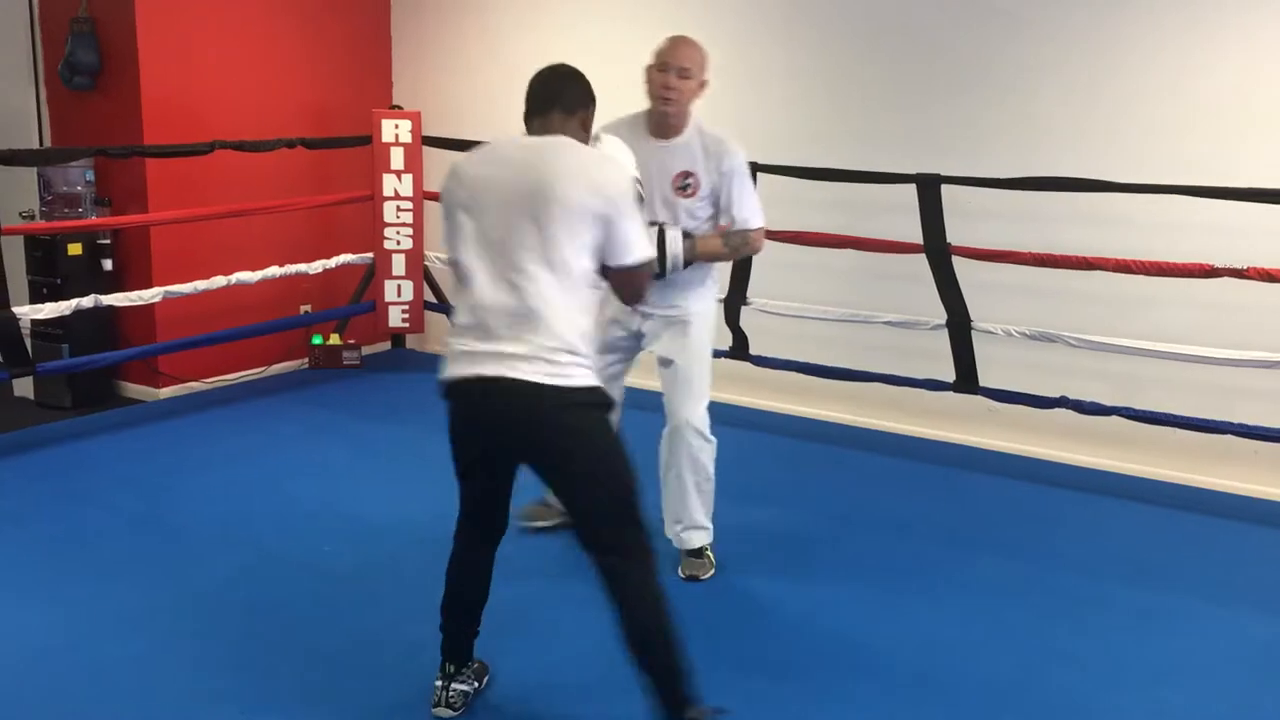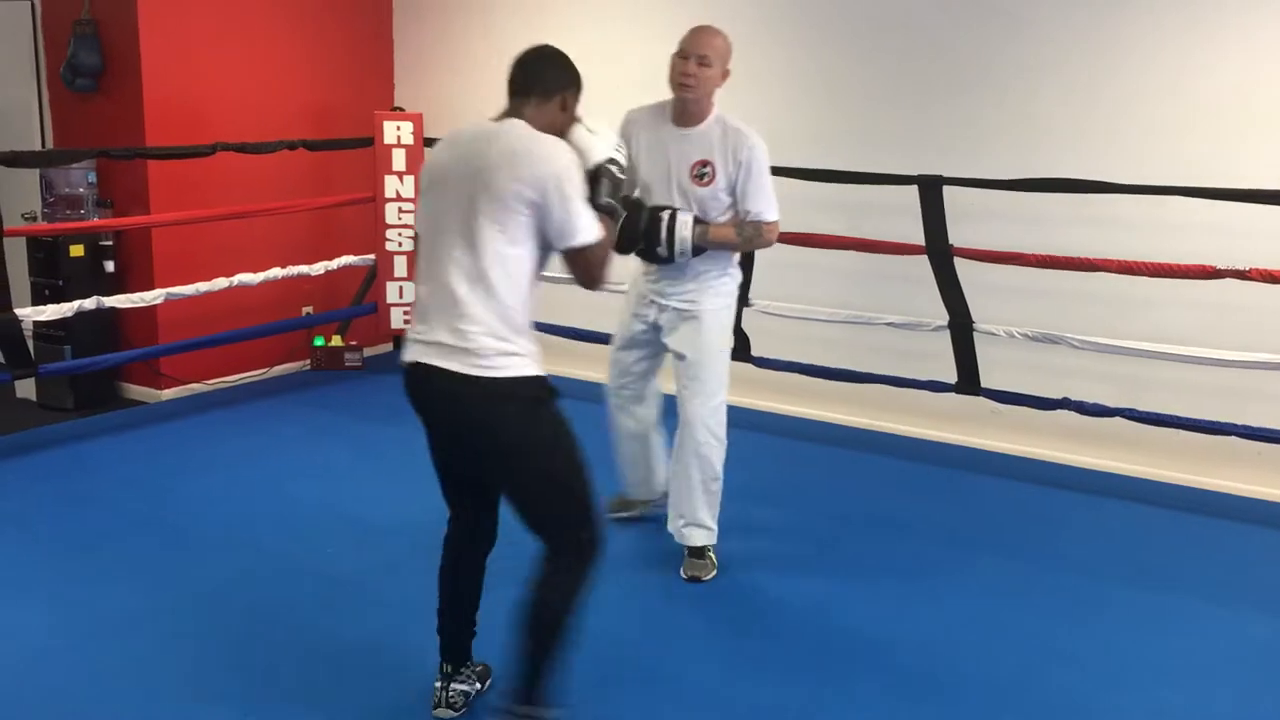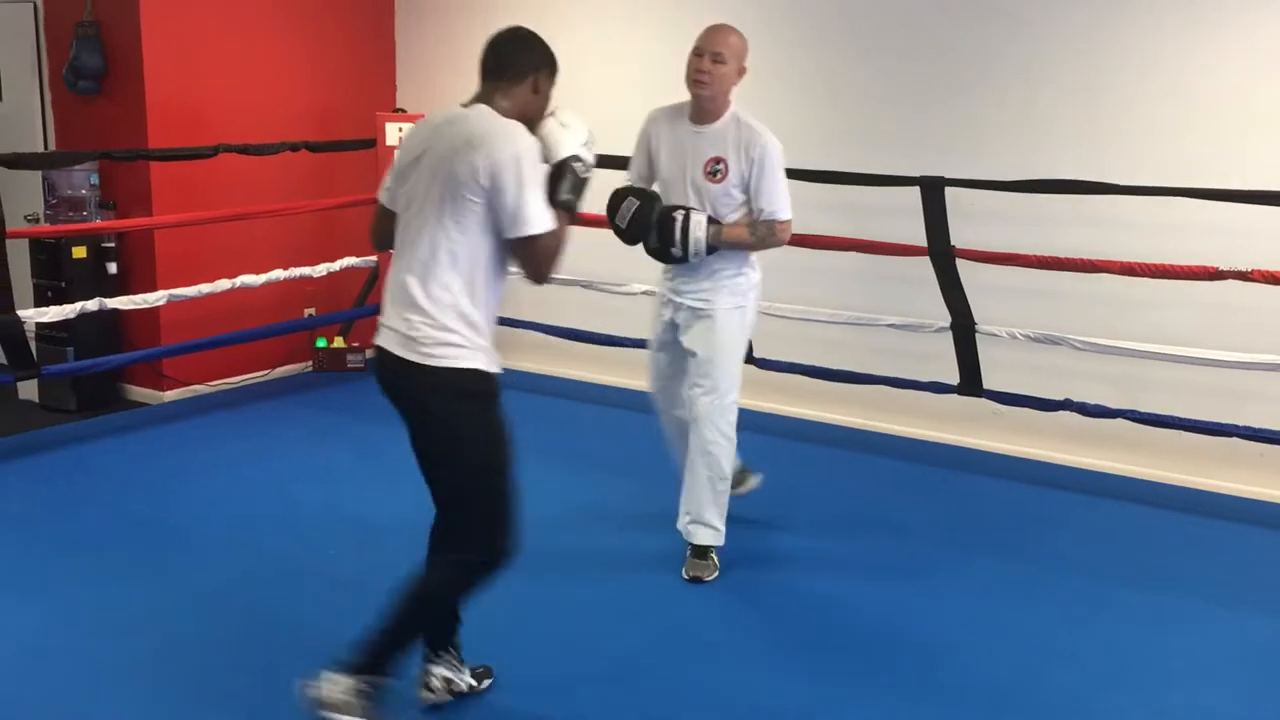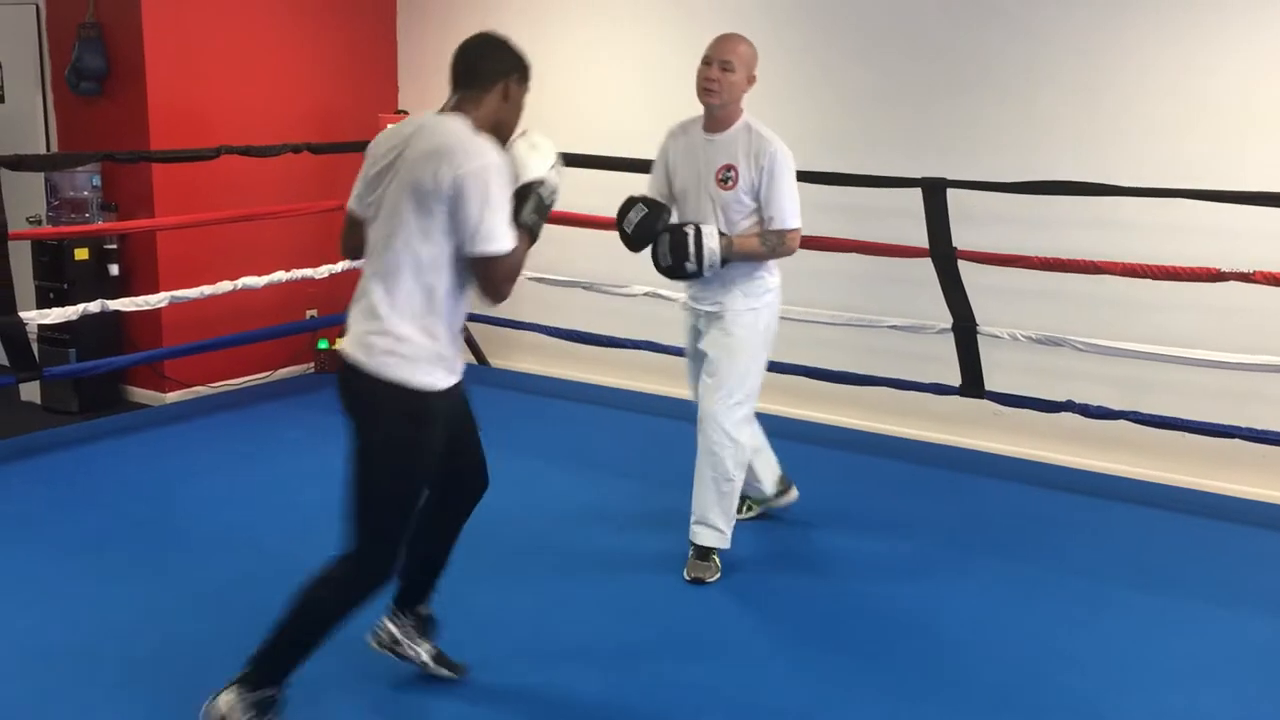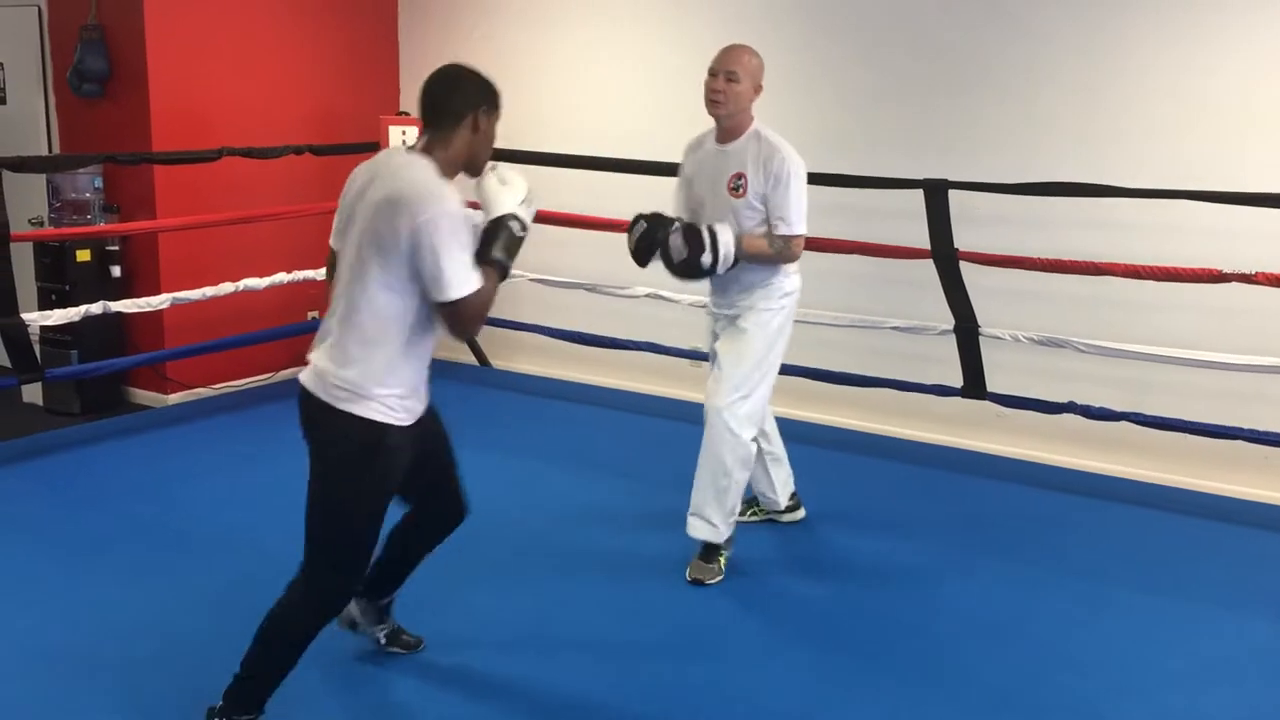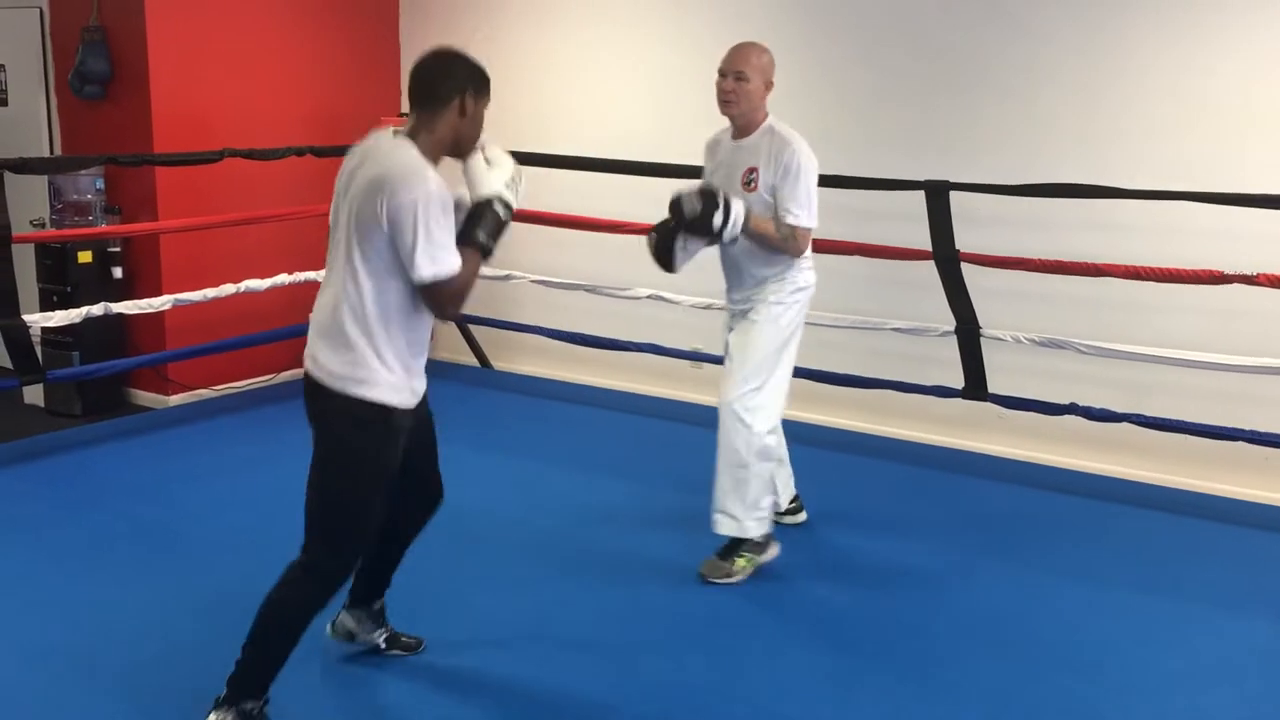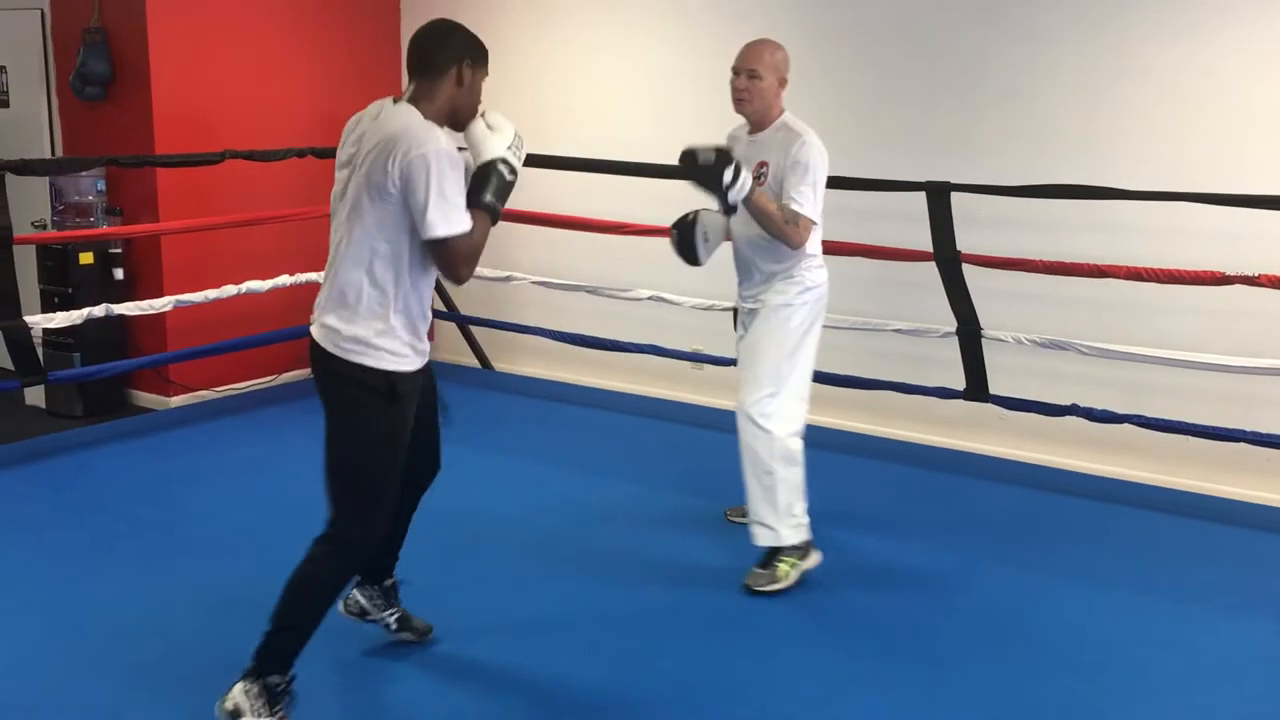
dt=0.1s
person 1, frame 1
left shoulder: (466, 170)
right shoulder: (602, 173)
right elbow: (634, 288)
left hip: (472, 385)
right hip: (557, 393)
left knee: (479, 531)
right knee: (627, 558)
person 1, frame 2
left shoulder: (449, 151)
right shoulder: (550, 159)
right elbow: (592, 271)
right wrist: (602, 187)
left hip: (425, 364)
right hip: (494, 376)
left knee: (472, 522)
right knee: (574, 540)
person 1, frame 3
left shoulder: (426, 132)
right shoulder: (514, 146)
left elbow: (385, 233)
right elbow: (539, 265)
right wrist: (567, 182)
left hip: (402, 351)
right hip: (447, 366)
left knee: (460, 513)
right knee: (482, 543)
left ankle: (440, 659)
person 1, frame 4
left shoulder: (398, 138)
right shoulder: (477, 163)
left elbow: (354, 237)
right elbow: (496, 278)
right wrist: (534, 198)
left hip: (382, 357)
right hip: (403, 377)
left knee: (463, 485)
right knee: (375, 554)
left ankle: (406, 622)
person 1, frame 5
left shoulder: (375, 172)
right shoulder: (436, 204)
right elbow: (465, 316)
right wrist: (505, 233)
left hip: (387, 397)
right hip: (360, 411)
left knee: (443, 507)
right knee: (328, 580)
left ankle: (371, 608)
person 1, frame 6
left shoulder: (370, 154)
right shoulder: (419, 183)
right elbow: (447, 298)
left wrist: (465, 215)
right wrist: (488, 217)
left hip: (385, 379)
right hip: (363, 392)
left knee: (419, 498)
right knee: (326, 559)
left ankle: (363, 613)
person 1, frame 7
left shoulder: (369, 121)
right shoulder: (427, 145)
right elbow: (459, 264)
right wrist: (494, 178)
left hip: (388, 349)
right hip: (371, 360)
left knee: (419, 469)
right knee: (351, 530)
left ankle: (374, 589)
person 2, frame 1
left shoulder: (720, 155)
right shoulder: (614, 136)
left elbow: (750, 238)
left wrist: (681, 249)
left hip: (684, 303)
right hip: (621, 295)
left knee: (687, 420)
left ankle: (693, 538)
right ankle: (569, 498)
person 2, frame 2
left shoulder: (741, 144)
right shoulder: (638, 123)
left elbow: (766, 231)
right elbow: (621, 190)
left wrist: (693, 233)
left hip: (705, 296)
right hip: (650, 285)
left knee: (699, 414)
right knee: (625, 391)
left ankle: (697, 537)
right ankle: (647, 489)
person 2, frame 3
left shoulder: (755, 142)
right shoulder: (659, 124)
left elbow: (778, 230)
right elbow: (637, 188)
left wrist: (707, 233)
right wrist: (632, 207)
left hip: (724, 295)
right hip: (673, 285)
left knee: (710, 413)
right knee: (672, 396)
left ankle: (703, 537)
right ankle: (731, 473)
person 2, frame 4
left shoulder: (767, 150)
right shoulder: (679, 137)
left elbow: (786, 240)
right elbow: (663, 203)
left wrist: (712, 246)
right wrist: (642, 216)
left hip: (746, 301)
right hip: (702, 298)
left knee: (722, 412)
right knee: (721, 404)
left ankle: (708, 538)
right ankle: (769, 486)
person 2, frame 5
left shoulder: (777, 158)
right shoulder: (698, 150)
left elbow: (792, 246)
right elbow: (686, 219)
left wrist: (726, 246)
right wrist: (655, 229)
left hip: (765, 302)
right hip: (725, 301)
left knee: (727, 409)
right knee: (744, 406)
left ankle: (712, 536)
right ankle: (779, 498)
person 2, frame 6
left shoulder: (790, 150)
right shoulder: (718, 145)
left elbow: (794, 240)
left wrist: (734, 216)
right wrist: (683, 230)
left hip: (780, 295)
right hip: (745, 294)
left knee: (742, 402)
right knee: (753, 401)
left ankle: (745, 534)
right ankle: (780, 500)
person 2, frame 7
left shoulder: (800, 144)
right shoulder: (736, 140)
left elbow: (797, 233)
left wrist: (740, 187)
right wrist: (705, 223)
left hip: (791, 293)
right hip: (755, 292)
left knee: (762, 407)
right knee: (767, 403)
left ankle: (790, 542)
right ankle: (779, 505)
